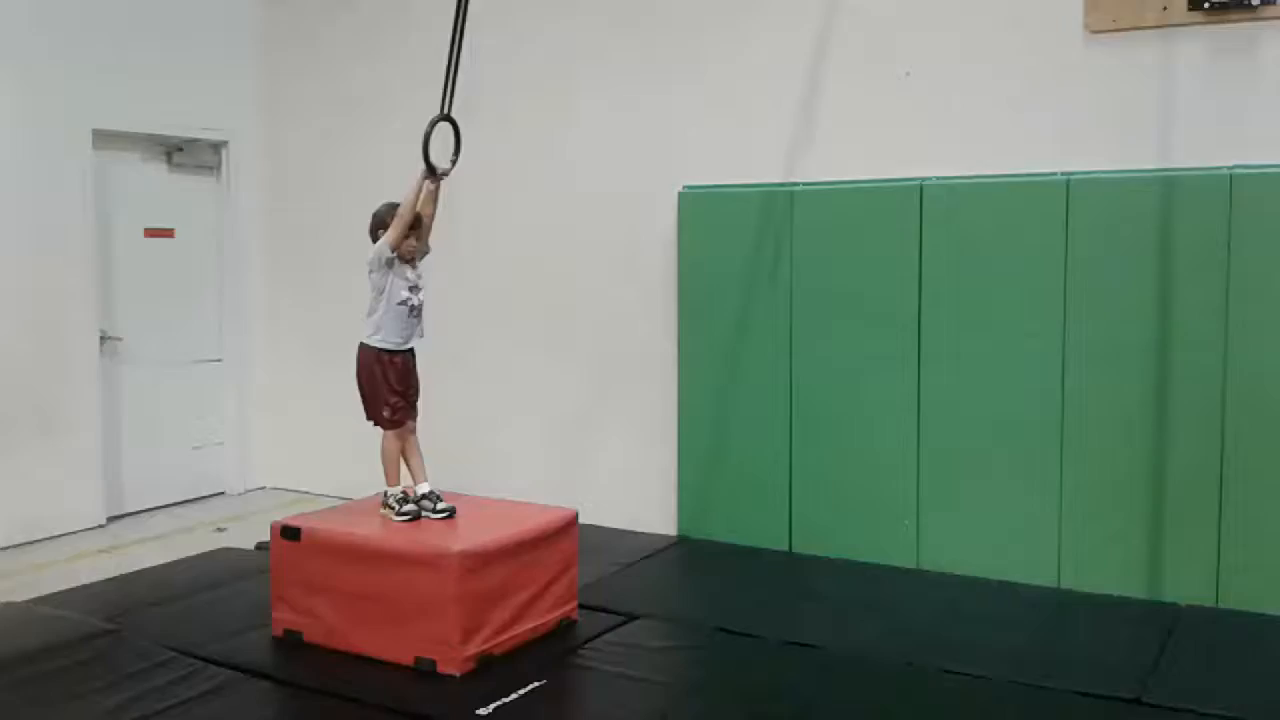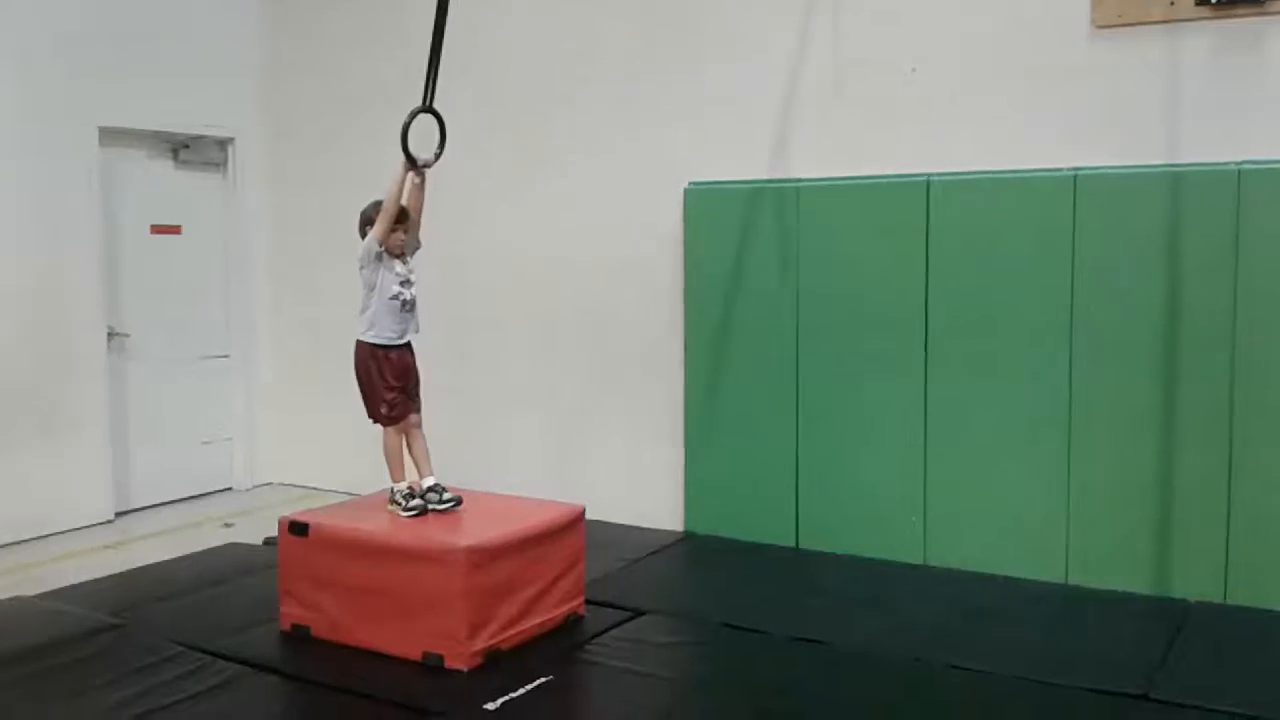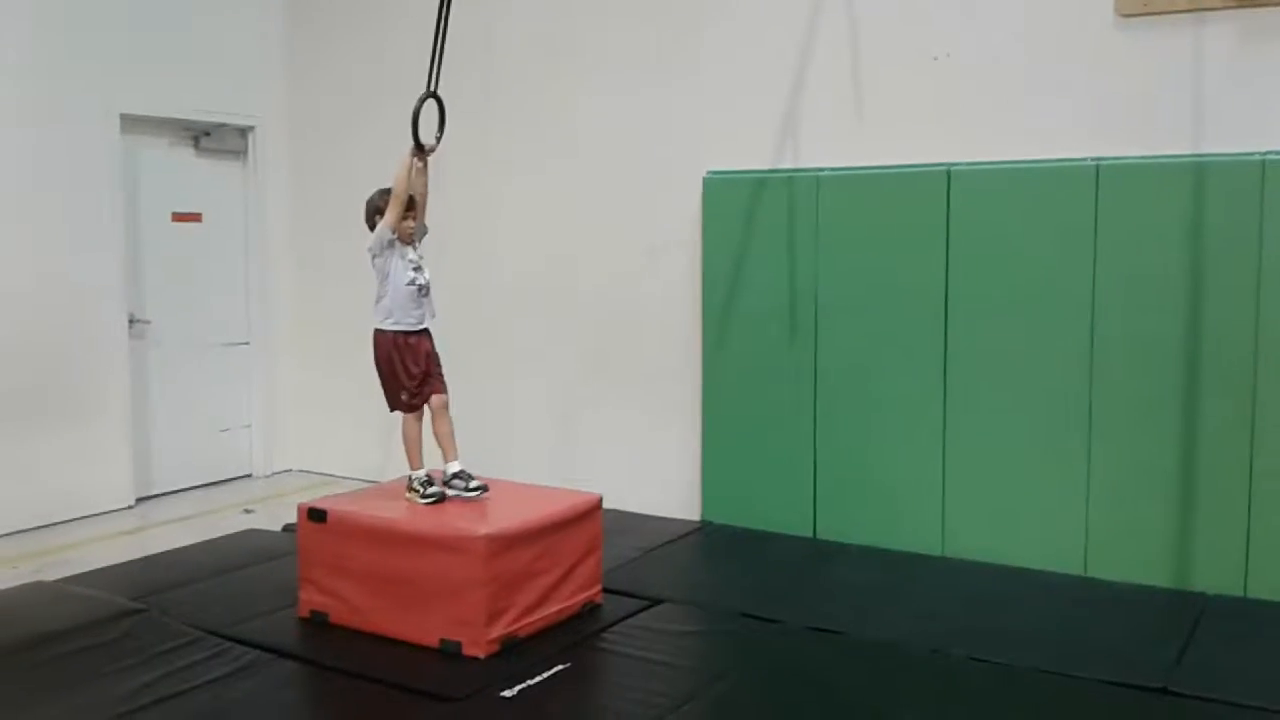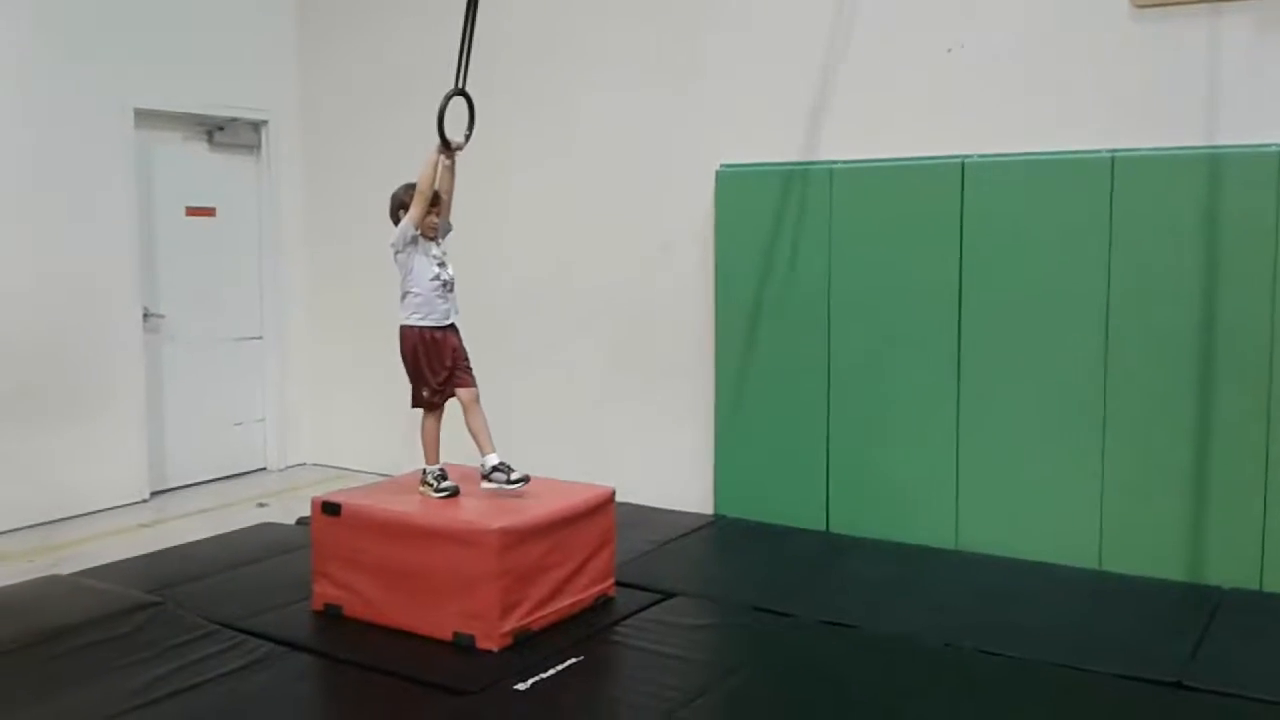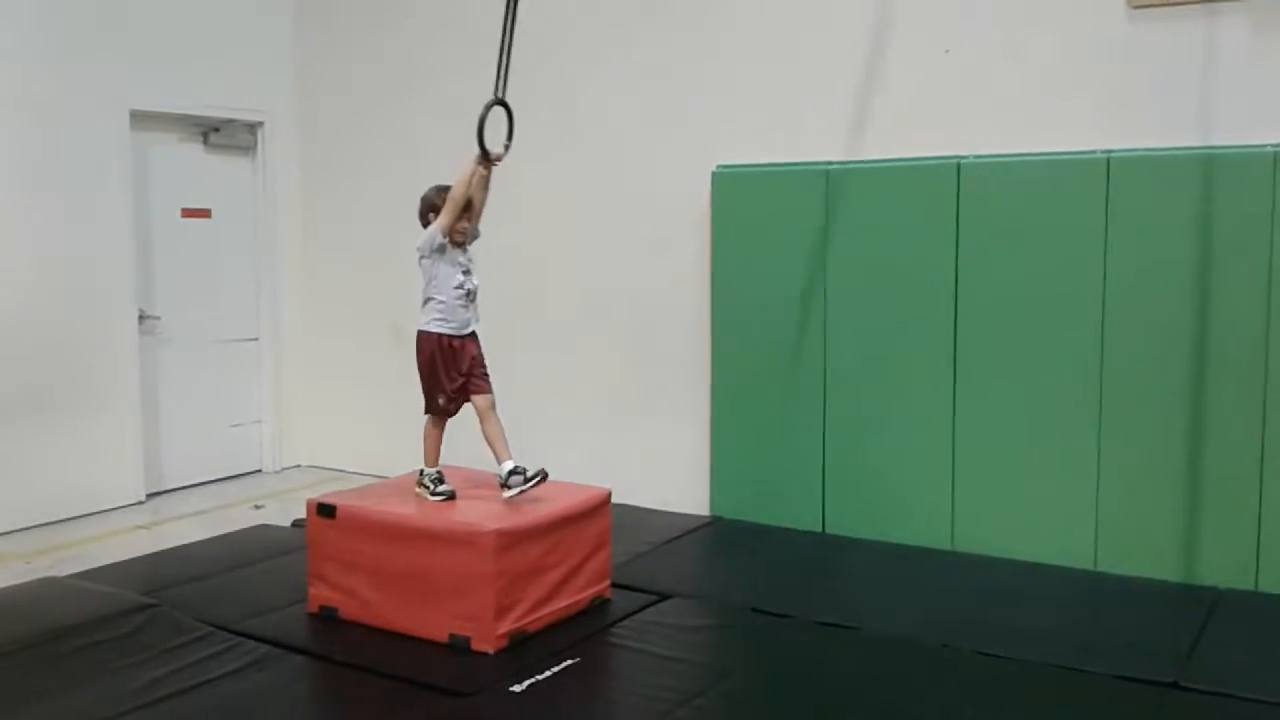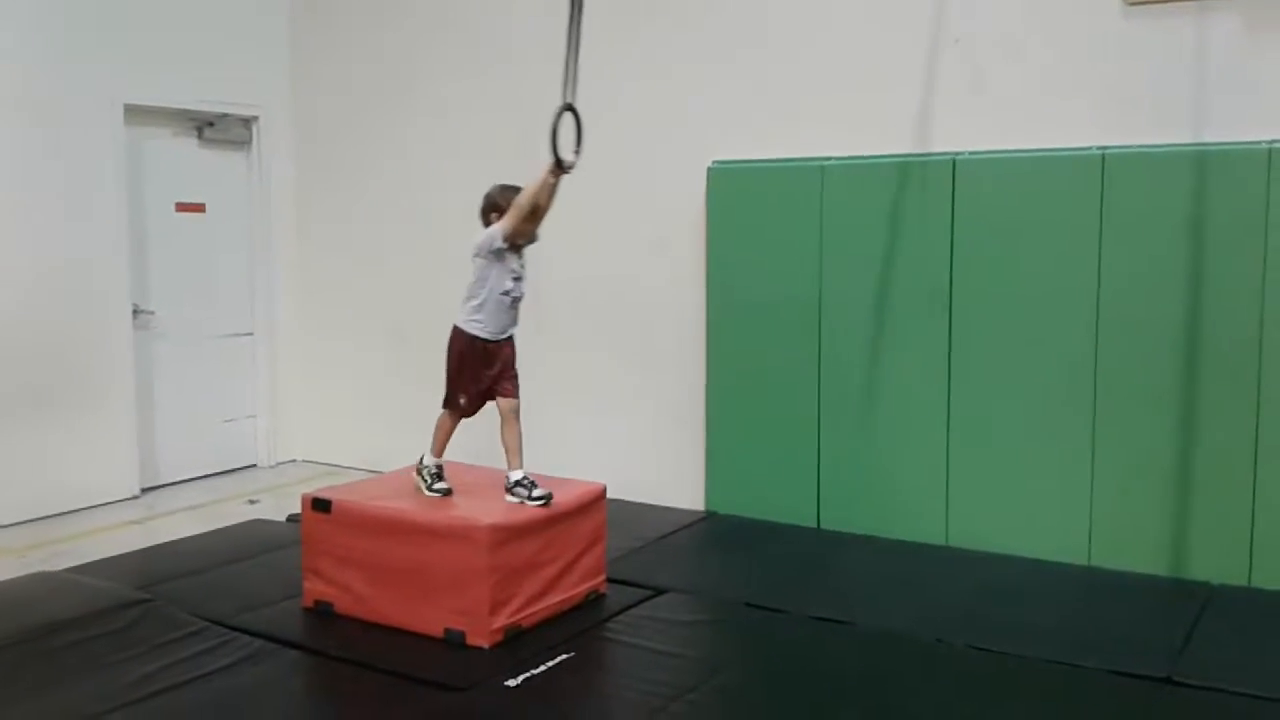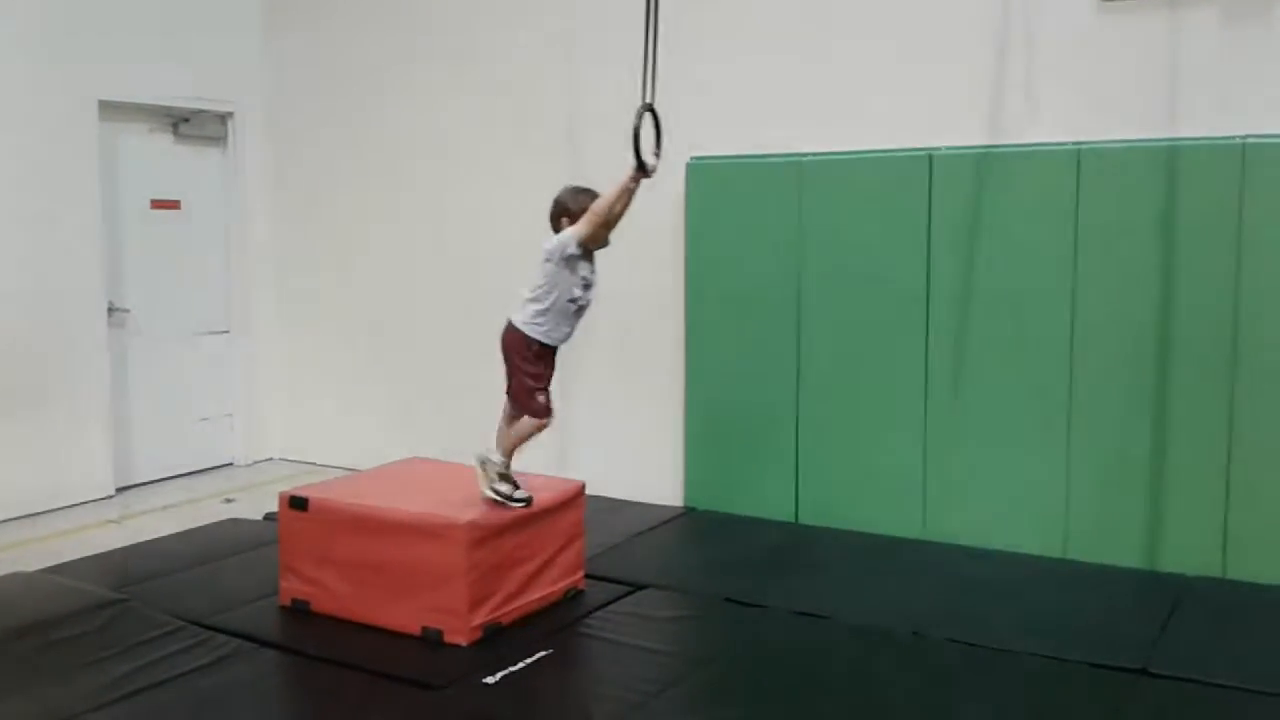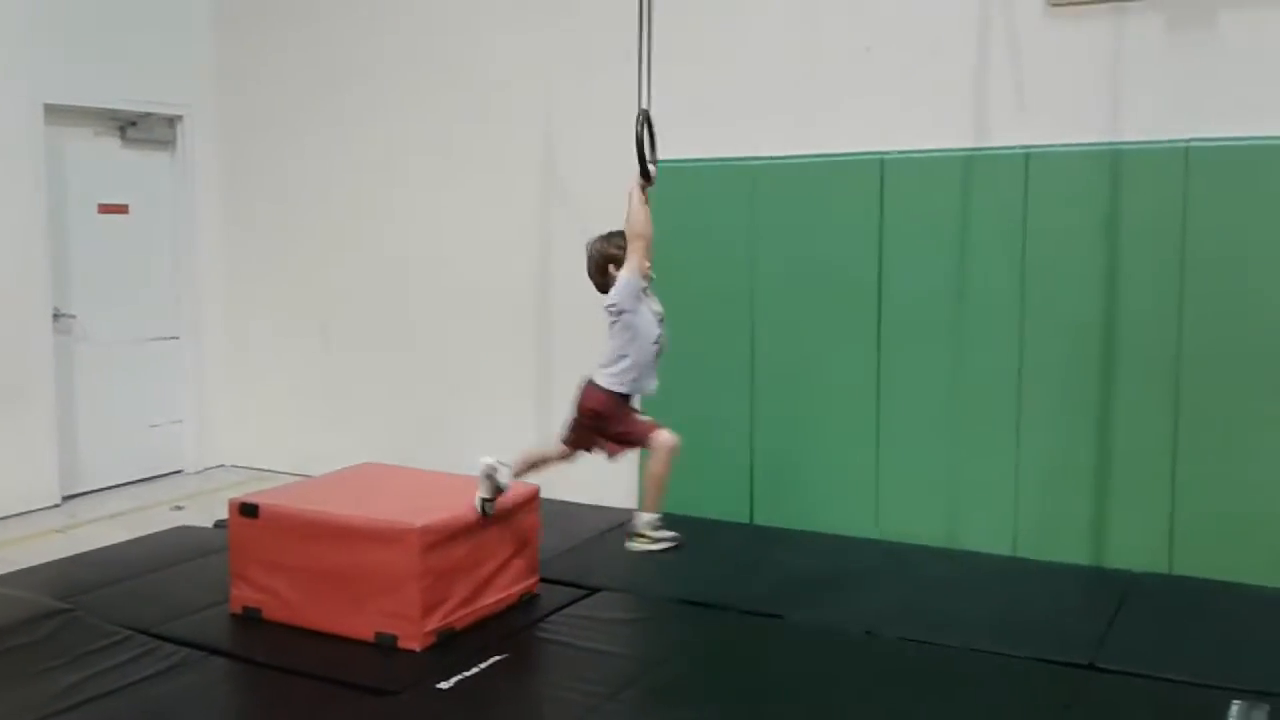
dt=0.3s
person 1, frame 1
left shoulder: (413, 262)
right shoulder: (380, 262)
left elbow: (425, 220)
right elbow: (403, 219)
left wrist: (434, 184)
right wrist: (420, 180)
left hip: (404, 354)
right hip: (378, 354)
left knee: (408, 426)
right knee: (394, 426)
left ankle: (423, 493)
right ankle: (393, 496)
person 1, frame 2
left shoulder: (405, 256)
right shoulder: (371, 259)
left elbow: (414, 215)
right elbow: (386, 212)
left wrist: (419, 177)
right wrist: (402, 170)
left hip: (402, 349)
right hip: (374, 351)
left knee: (413, 421)
right knee: (394, 422)
left ankle: (429, 486)
right ankle: (399, 491)
person 1, frame 3
left shoulder: (412, 244)
right shoulder: (381, 246)
left elbow: (419, 199)
right elbow: (397, 198)
left wrist: (422, 162)
right wrist: (409, 156)
left hip: (421, 335)
right hip: (393, 337)
left knee: (440, 402)
right knee: (412, 408)
left ankle: (454, 474)
right ankle: (417, 479)
person 1, frame 4
left shoulder: (436, 239)
right shoulder: (404, 242)
left elbow: (444, 196)
right elbow: (421, 196)
left wrist: (449, 159)
right wrist: (436, 154)
left hip: (447, 331)
right hip: (419, 333)
left knee: (470, 397)
right knee: (432, 405)
left ankle: (491, 466)
right ankle: (432, 473)
person 1, frame 5
left shoulder: (463, 245)
right shoulder: (431, 246)
left elbow: (476, 205)
right elbow: (455, 201)
left wrist: (486, 169)
right wrist: (475, 165)
left hip: (466, 339)
right hip: (436, 339)
left knee: (486, 404)
right knee: (440, 411)
left ankle: (509, 473)
right ankle: (429, 475)
person 1, frame 6
left shoulder: (518, 247)
right shoulder: (488, 246)
left elbow: (537, 212)
right elbow: (518, 209)
left wrist: (554, 177)
right wrist: (546, 176)
left hip: (502, 341)
right hip: (470, 339)
left knee: (510, 408)
right knee: (456, 408)
left ankle: (517, 480)
right ankle: (429, 466)
person 1, frame 7
left shoulder: (586, 254)
right shoulder: (561, 249)
left elbow: (611, 217)
right elbow: (597, 213)
left wrist: (635, 185)
right wrist: (628, 181)
left hip: (543, 343)
right hip: (524, 339)
left knee: (522, 408)
right knee: (539, 416)
left ankle: (499, 477)
right ankle: (494, 464)
person 1, frame 8
left shoulder: (638, 295)
right shoulder: (625, 296)
left elbow: (639, 242)
right elbow: (639, 241)
left wrist: (642, 192)
right wrist: (636, 193)
left hip: (605, 395)
right hip: (606, 399)
left knee: (566, 449)
right knee: (664, 442)
left ankle: (498, 475)
right ankle: (646, 525)
